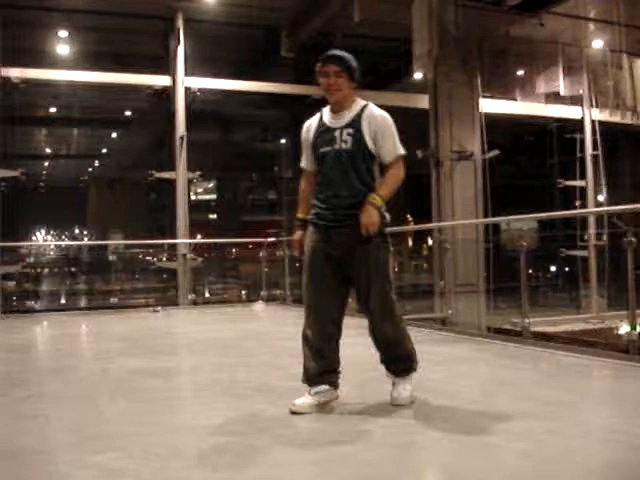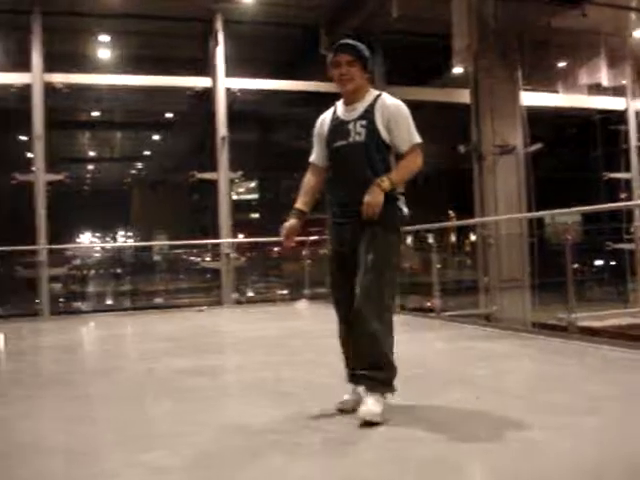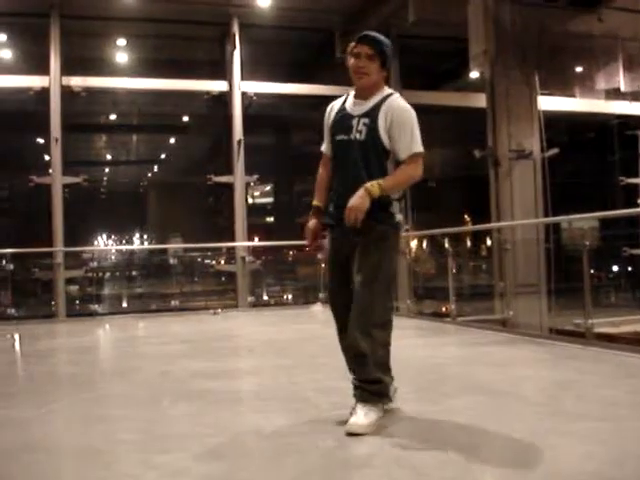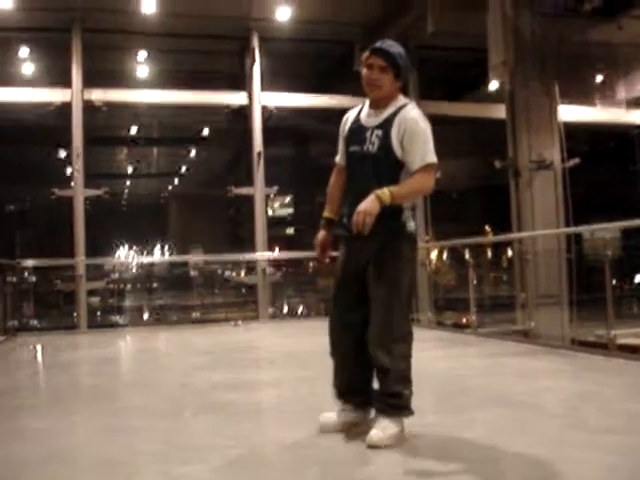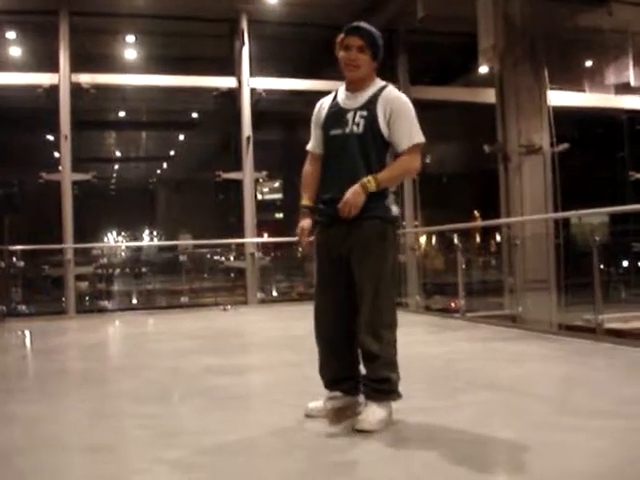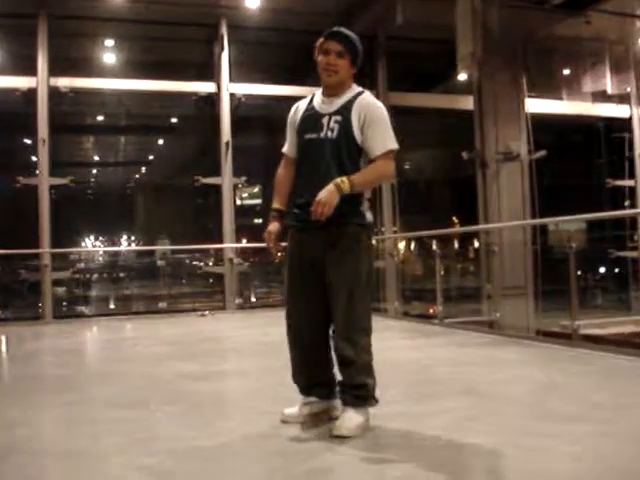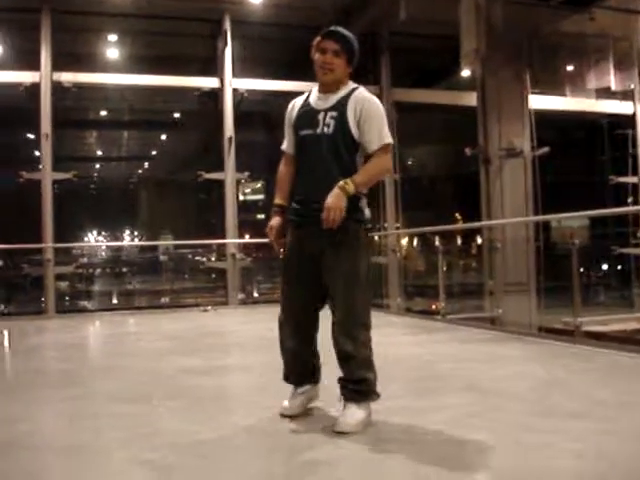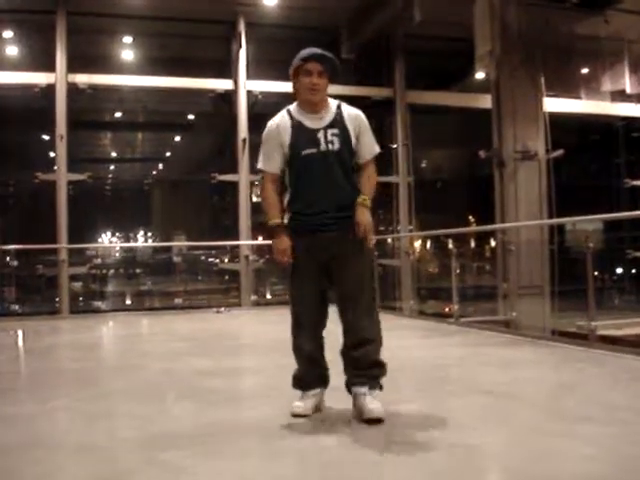
dt=0.4s
person 1, frame 1
left shoulder: (375, 118)
right shoulder: (312, 127)
left elbow: (396, 168)
left wrist: (374, 203)
right wrist: (301, 223)
left hip: (363, 227)
right hip: (322, 229)
left knee: (378, 304)
right knee: (318, 310)
left ankle: (402, 372)
right ankle: (321, 383)
person 1, frame 2
left shoulder: (389, 108)
right shoulder: (326, 120)
left elbow: (414, 158)
right elbow: (316, 171)
left wrist: (382, 185)
right wrist: (298, 213)
left hip: (381, 219)
right hip: (341, 222)
left knee: (371, 301)
right knee: (347, 307)
left ankle: (377, 386)
right ankle: (363, 384)
person 1, frame 3
left shoulder: (396, 109)
right shoulder: (335, 110)
left elbow: (413, 167)
left wrist: (370, 191)
right wrist: (316, 212)
left hip: (378, 224)
right hip: (340, 224)
left knee: (369, 312)
right knee: (342, 309)
left ankle: (372, 397)
right ankle: (377, 385)
person 1, frame 4
left shoulder: (410, 120)
right shoulder: (350, 120)
left elbow: (425, 180)
left wrist: (380, 197)
right wrist: (327, 222)
left hip: (391, 237)
right hip: (352, 236)
left knee: (388, 327)
right knee: (344, 323)
left ankle: (391, 411)
right ankle: (355, 403)
person 1, frame 5
left shoulder: (391, 101)
right shoulder: (325, 106)
left elbow: (412, 160)
left wrist: (366, 186)
right wrist: (307, 211)
left hip: (373, 221)
right hip: (329, 223)
left knee: (374, 312)
right knee: (330, 312)
left ankle: (379, 396)
right ankle: (343, 389)
person 1, frame 6
left shoulder: (367, 107)
right shoulder: (300, 110)
left elbow: (385, 167)
left wrist: (340, 186)
right wrist: (277, 214)
left hip: (347, 227)
right hip: (302, 228)
left knee: (350, 318)
right knee: (302, 317)
left ankle: (356, 402)
right ankle: (319, 394)
person 1, frame 7
left shoulder: (363, 103)
right shoulder: (297, 107)
left elbow: (382, 160)
left wrist: (344, 189)
right wrist: (279, 210)
left hip: (342, 223)
right hip: (299, 224)
left knee: (350, 313)
right knee: (295, 311)
left ankle: (358, 397)
right ankle: (303, 383)
person 1, frame 8
left shoulder: (352, 117)
right shoulder: (279, 127)
left elbow: (367, 166)
right elbow: (268, 182)
left wrist: (364, 203)
right wrist: (278, 229)
left hip: (348, 230)
right hip: (303, 234)
left knee: (360, 309)
right knee: (306, 315)
left ankle: (365, 386)
right ankle: (312, 386)
